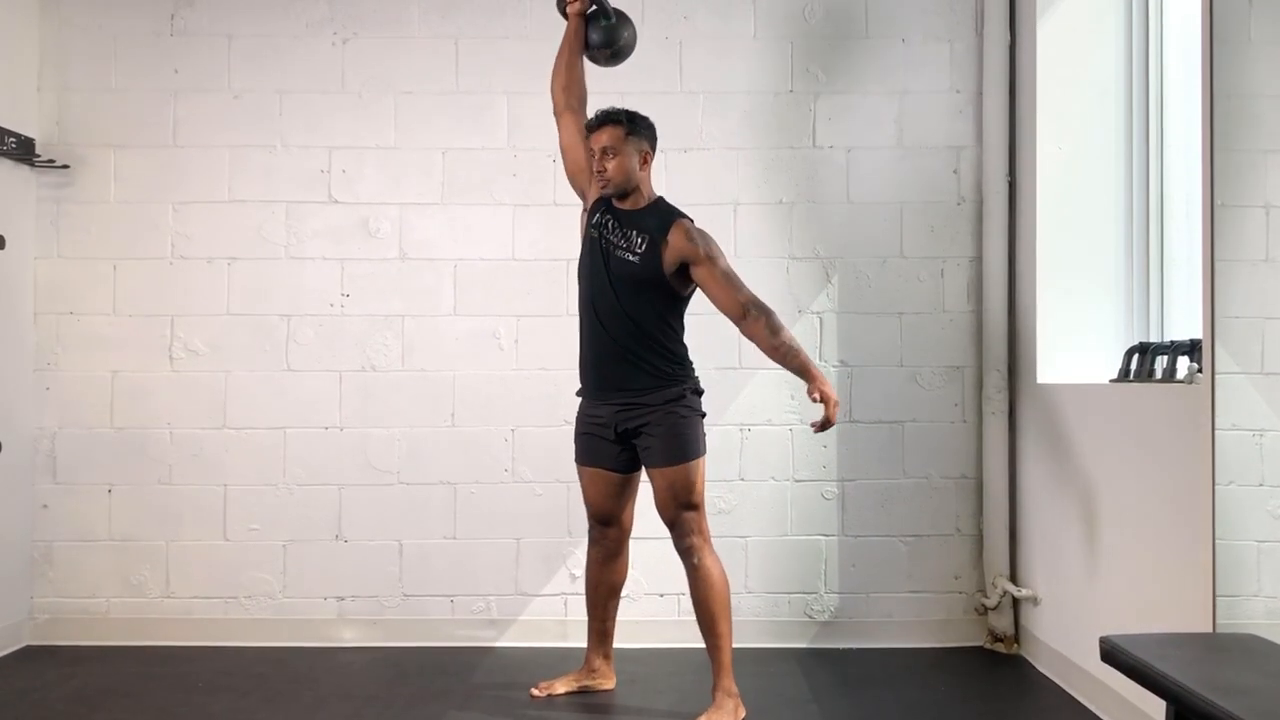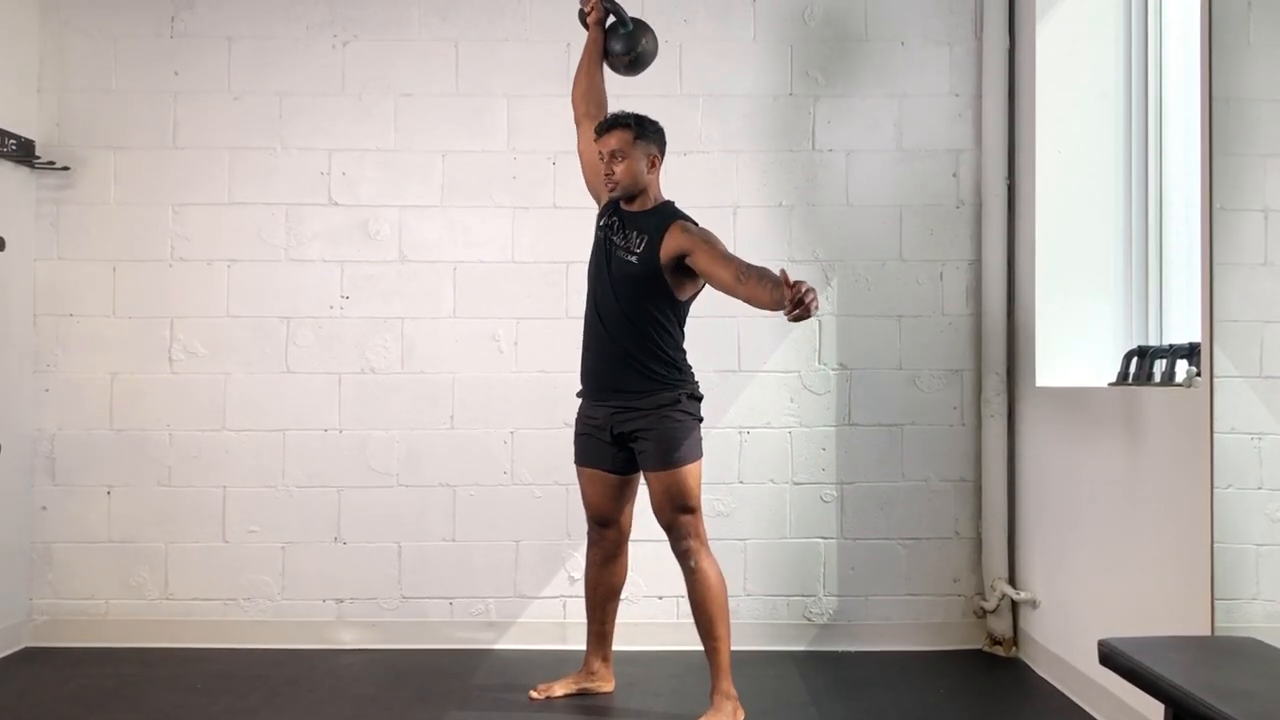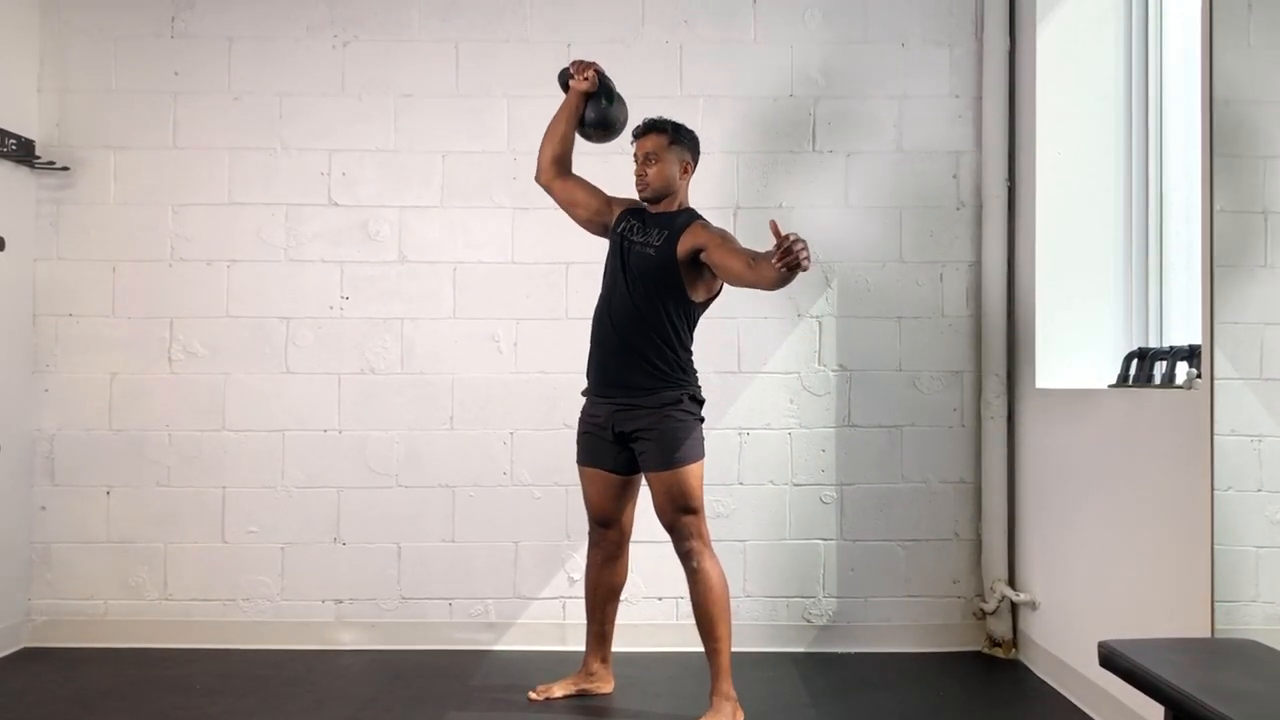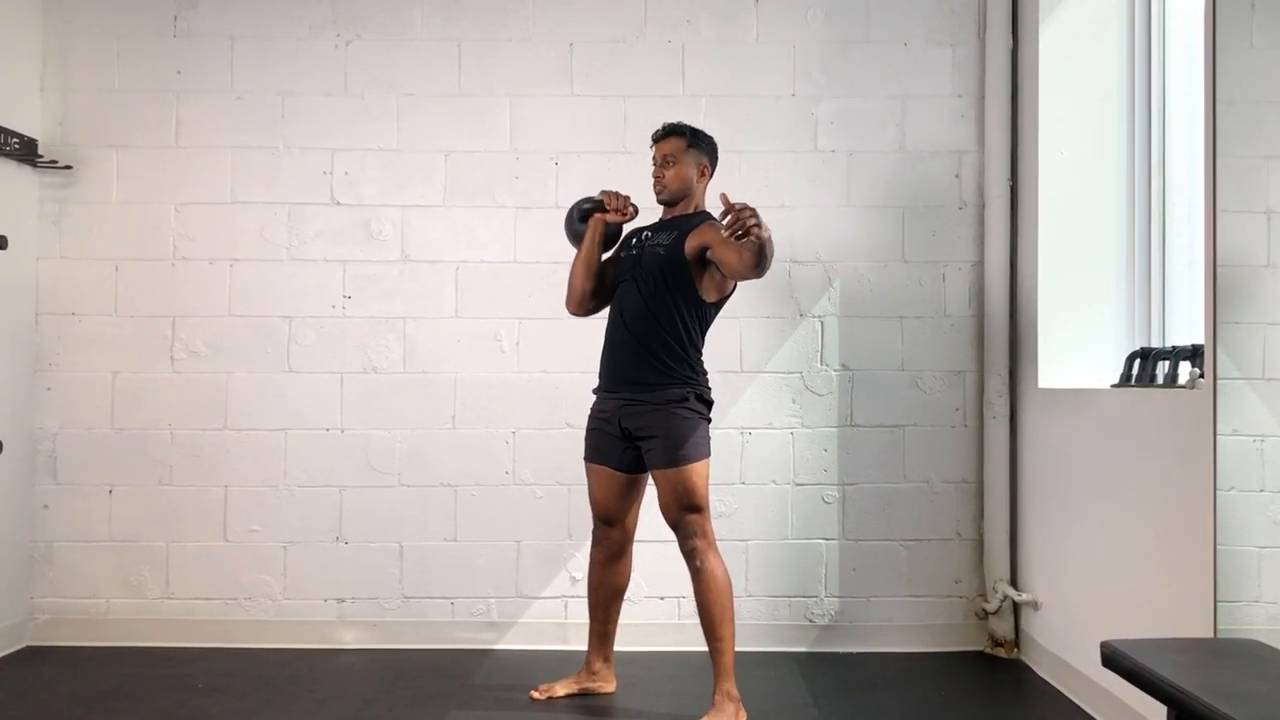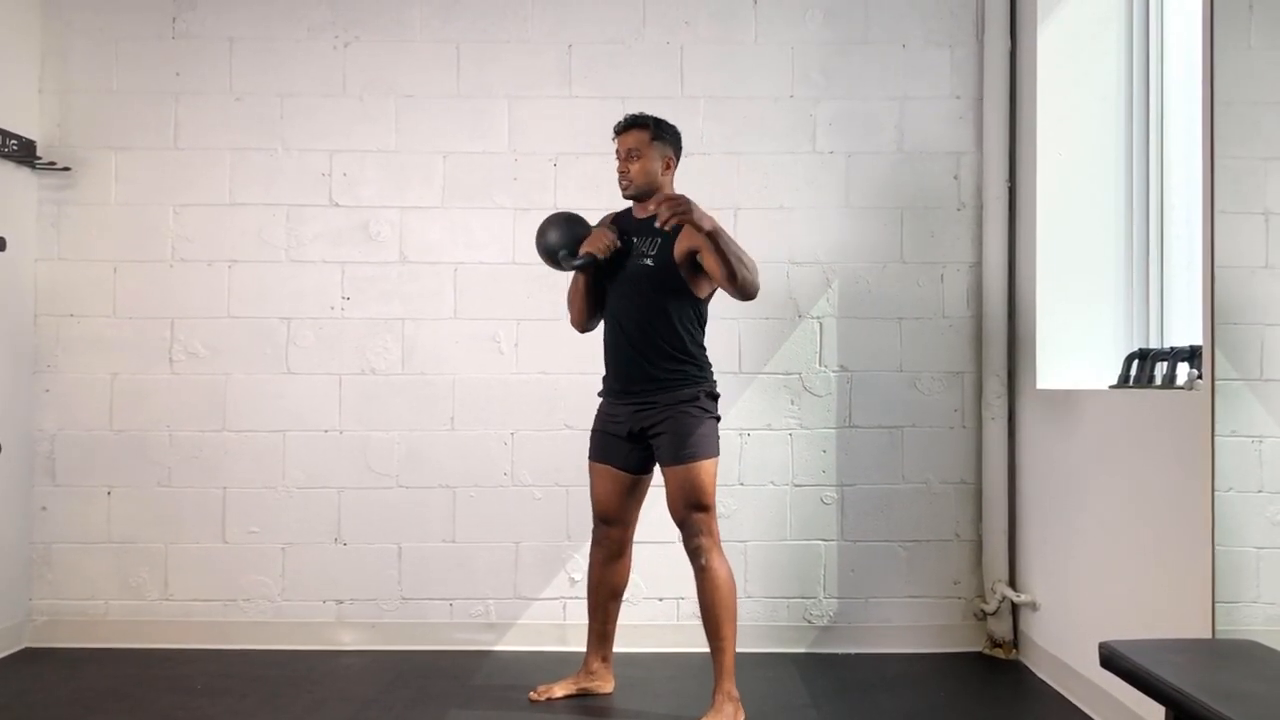
dt=0.5s
person 1, frame 1
left shoulder: (681, 236)
right shoulder: (596, 202)
left elbow: (748, 310)
right elbow: (566, 107)
left wrist: (812, 374)
left hip: (665, 407)
right hip: (600, 406)
left knee: (691, 540)
right knee: (605, 535)
person 1, frame 2
left shoulder: (680, 234)
right shoulder: (610, 207)
left elbow: (744, 278)
right elbow: (586, 113)
left wrist: (787, 294)
left hip: (662, 408)
right hip: (600, 406)
left knee: (688, 542)
right knee: (605, 537)
person 1, frame 3
left shoulder: (697, 235)
right shoulder: (623, 219)
left elbow: (754, 267)
right elbow: (551, 172)
left wrist: (785, 262)
right wrist: (577, 96)
left hip: (665, 407)
right hip: (603, 404)
left knee: (691, 542)
right knee: (606, 535)
person 1, frame 4
left shoulder: (708, 234)
right shoulder: (638, 237)
left elbow: (753, 264)
right elbow: (579, 302)
left wrist: (759, 234)
right wrist: (596, 228)
left hip: (672, 405)
right hip: (612, 402)
left knee: (695, 541)
right knee: (609, 535)
right ankle: (597, 667)
person 1, frame 5
left shoulder: (690, 235)
right shoulder: (611, 229)
left elbow: (747, 286)
right elbow: (583, 319)
left wrist: (711, 227)
right wrist: (585, 259)
left hip: (681, 403)
right hip: (619, 404)
left knee: (700, 541)
right knee: (608, 536)
right ankle: (597, 668)
